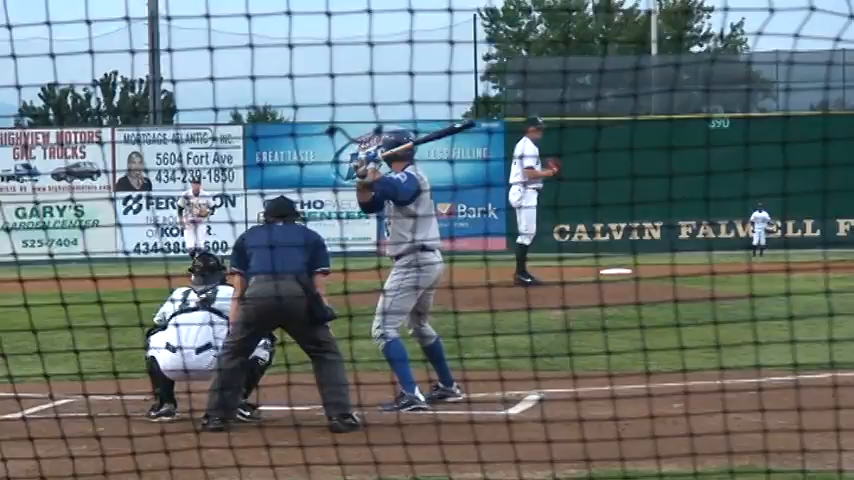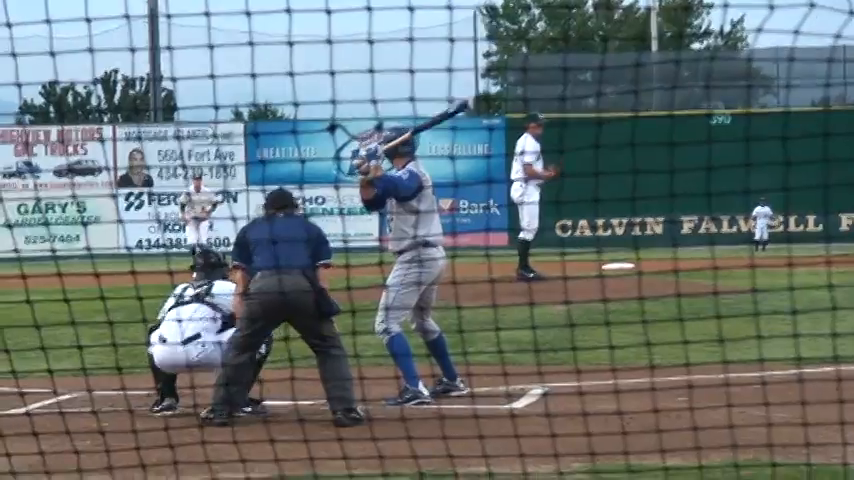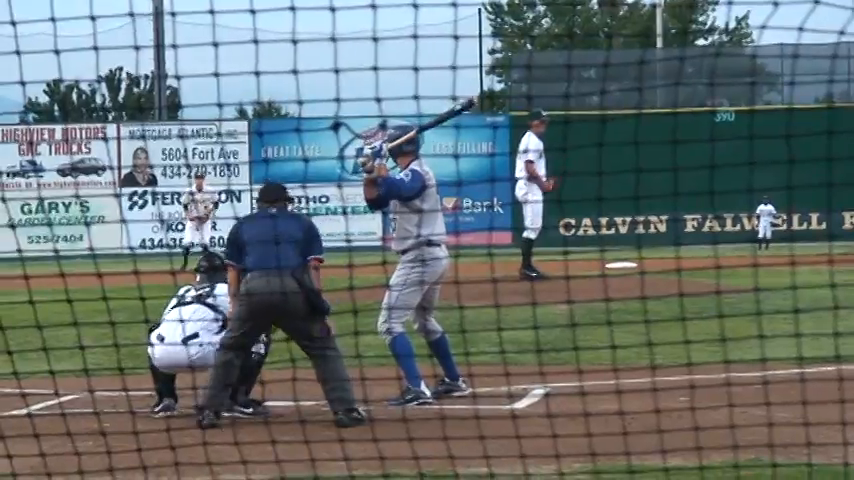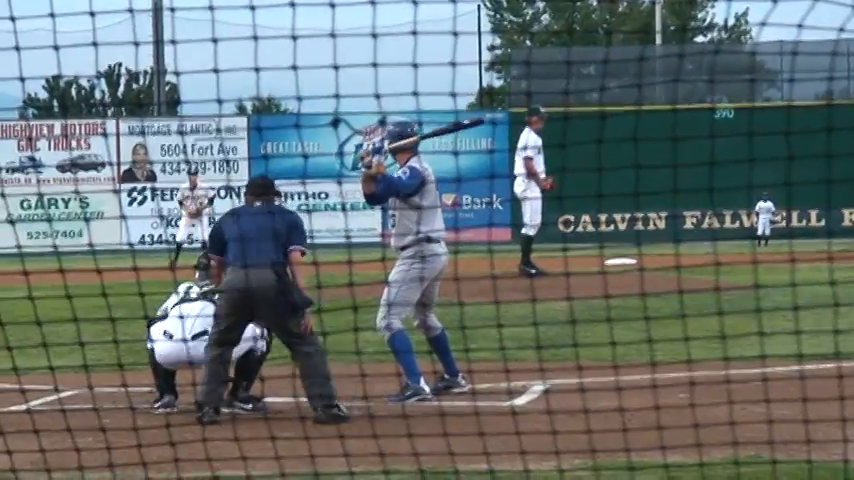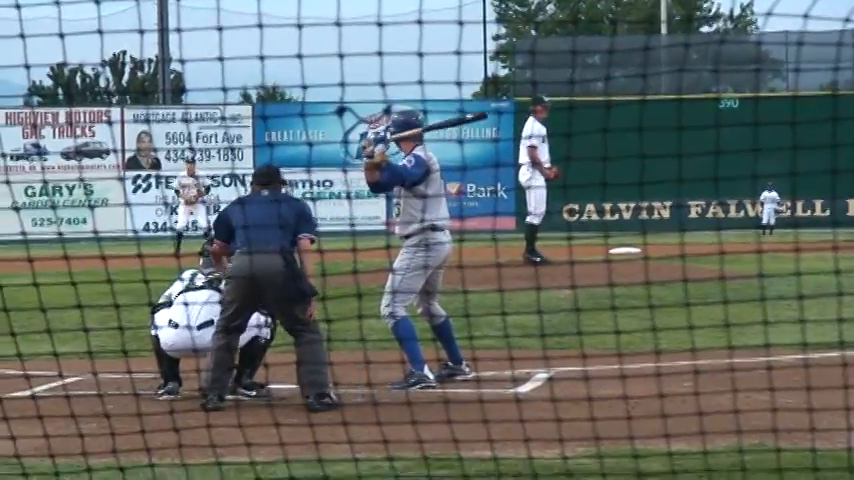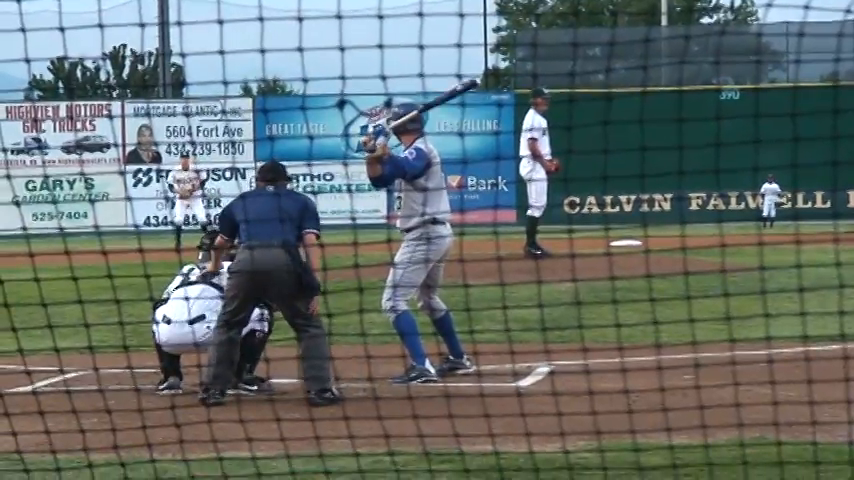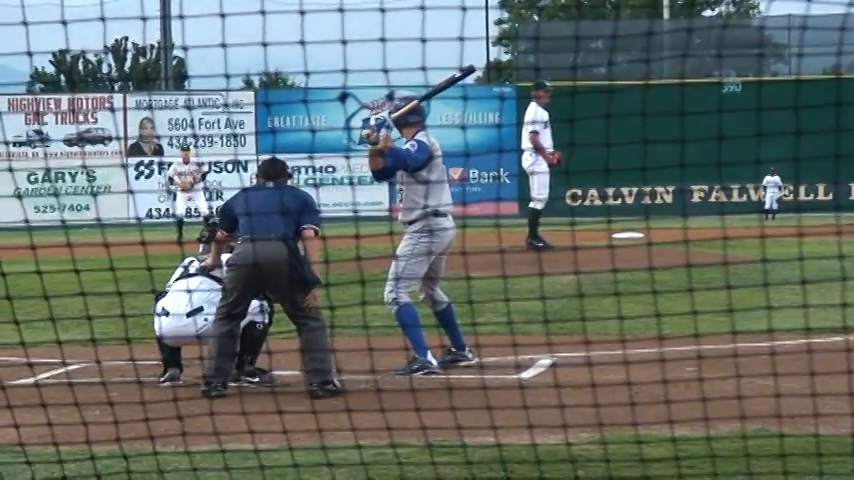
dt=0.2s
person 1, frame 1
left shoulder: (410, 177)
right shoulder: (401, 179)
left elbow: (390, 189)
right elbow: (369, 205)
left wrist: (373, 167)
right wrist: (362, 178)
left hip: (413, 263)
right hip: (426, 261)
left knee: (384, 328)
right knee: (420, 325)
left ankle: (411, 394)
right ankle: (448, 386)
person 1, frame 2
left shoulder: (412, 173)
right shoulder: (404, 176)
left elbow: (392, 188)
right elbow: (372, 202)
left wrist: (374, 165)
right wrist: (365, 176)
left hip: (416, 258)
right hip: (429, 257)
left knee: (386, 323)
right knee: (422, 320)
left ankle: (414, 388)
right ankle: (452, 380)
person 1, frame 3
left shoulder: (416, 173)
right shoulder: (409, 175)
left elbow: (394, 190)
right elbow: (375, 202)
left wrist: (379, 166)
right wrist: (370, 175)
left hip: (419, 258)
right hip: (432, 256)
left knee: (389, 323)
right knee: (424, 320)
left ankle: (416, 389)
right ankle: (454, 380)
person 1, frame 4
left shoulder: (414, 170)
right shoulder: (407, 172)
left elbow: (393, 188)
right elbow: (373, 197)
left wrist: (378, 162)
right wrist: (368, 170)
left hip: (418, 255)
right hip: (431, 252)
left knee: (388, 319)
right knee: (424, 316)
left ankle: (416, 385)
right ankle: (454, 377)
person 1, frame 5
left shoulder: (420, 158)
right shoulder: (413, 160)
left elbow: (400, 177)
right elbow: (377, 185)
left wrist: (381, 151)
right wrist: (370, 159)
left hip: (422, 243)
right hip: (435, 241)
left knee: (392, 307)
right knee: (428, 304)
left ankle: (420, 372)
right ankle: (457, 364)
person 1, frame 6
left shoulder: (420, 150)
right shoulder: (413, 153)
left elbow: (401, 169)
right elbow: (379, 180)
left wrist: (382, 144)
right wrist: (372, 153)
left hip: (424, 236)
right hip: (436, 234)
left knee: (393, 301)
right knee: (428, 298)
left ankle: (421, 366)
right ankle: (458, 358)
person 1, frame 7
left shoulder: (422, 143)
right shoulder: (414, 146)
left elbow: (403, 161)
right elbow: (380, 172)
left wrist: (384, 137)
right wrist: (375, 146)
left hip: (426, 229)
right hip: (438, 227)
left knee: (395, 293)
right knee: (430, 290)
left ankle: (423, 359)
right ankle: (461, 350)
person 2, frame 1
left shoulder: (247, 237)
right shoulder: (311, 236)
left elbow: (239, 288)
right elbow: (318, 286)
left wrist: (234, 329)
right wrist: (323, 317)
left hip: (258, 294)
right hip: (298, 294)
left knee: (232, 352)
right knee: (327, 353)
left ankle: (216, 415)
right ankle: (340, 415)
person 2, frame 2
left shoulder: (249, 230)
right shoulder: (311, 228)
left elbow: (241, 279)
right elbow: (320, 275)
left wrist: (240, 321)
right wrist: (327, 310)
left hip: (262, 290)
right hip: (303, 289)
left knee: (239, 348)
right knee: (331, 348)
left ankle: (221, 410)
right ankle: (345, 410)
person 2, frame 3
left shoulder: (242, 226)
right shoulder: (303, 223)
left elbow: (233, 274)
right elbow: (312, 269)
left wrist: (235, 312)
right wrist: (320, 310)
left hip: (253, 291)
right hip: (293, 290)
left knee: (229, 349)
right knee: (324, 349)
left ankle: (210, 412)
right ankle: (346, 410)
person 2, frame 4
left shoulder: (227, 219)
right shoulder: (288, 217)
left elbow: (216, 265)
right elbow: (296, 261)
left wrist: (221, 287)
right wrist: (302, 304)
left hip: (235, 283)
right hip: (273, 284)
left knee: (219, 345)
right knee: (305, 344)
left ankle: (208, 408)
right ankle: (325, 406)
person 2, frame 5
left shoulder: (235, 207)
right shoulder: (296, 205)
left elbow: (217, 251)
right elbow: (304, 248)
left wrist: (222, 268)
right wrist: (307, 290)
left hip: (242, 269)
right hip: (280, 268)
left knee: (225, 331)
right knee: (307, 331)
left ankle: (212, 394)
right ankle: (317, 394)
person 2, frame 6
left shoulder: (240, 202)
right shoulder: (301, 201)
left elbow: (220, 243)
right elbow: (311, 243)
left wrist: (214, 265)
right wrist: (313, 286)
left hip: (245, 263)
right hip: (284, 263)
left knee: (227, 325)
right knee: (310, 326)
left ankle: (213, 389)
right ankle: (320, 389)
person 2, frame 7
left shoulder: (240, 197)
right shoulder: (301, 197)
left elbow: (221, 237)
right elbow: (309, 237)
left wrist: (214, 259)
right wrist: (311, 281)
left hip: (244, 255)
right hip: (283, 255)
left knee: (226, 317)
right knee: (309, 318)
left ankle: (214, 382)
right ankle: (321, 381)
person 3, frame 1
left shoulder: (523, 144)
right shoulder: (529, 146)
right elbow: (530, 173)
left wrist: (545, 170)
right wrist: (549, 173)
left hip: (523, 192)
right hip: (525, 192)
left knee: (526, 233)
right knee: (527, 233)
left ankle: (521, 271)
right ankle: (520, 273)
person 3, frame 2
left shoulder: (525, 140)
right shoulder: (530, 142)
right elbow: (528, 170)
left wrist: (544, 172)
right wrist: (547, 174)
left hip: (526, 188)
right hip: (527, 188)
left knee: (529, 228)
right knee: (529, 228)
left ankle: (524, 267)
right ankle: (522, 269)
person 3, frame 3
left shoulder: (531, 139)
right shoulder: (533, 140)
right elbow: (530, 168)
left wrist: (544, 182)
right wrist: (543, 184)
left hip: (531, 187)
right hip: (531, 187)
left knee: (533, 227)
right knee: (533, 227)
left ankle: (527, 265)
right ankle: (525, 268)
person 3, frame 4
left shoulder: (530, 135)
right shoulder: (531, 136)
right elbow: (528, 165)
left wrist: (543, 179)
right wrist: (541, 182)
left hip: (530, 184)
right hip: (530, 184)
left knee: (532, 223)
right knee: (532, 223)
left ankle: (526, 262)
right ankle: (524, 264)
person 3, frame 5
left shoulder: (535, 125)
right shoulder: (535, 125)
right elbow: (532, 153)
left wrist: (547, 169)
right wrist: (545, 171)
left hip: (535, 172)
right hip: (534, 173)
left knee: (537, 212)
right knee: (536, 212)
left ankle: (531, 250)
right ankle: (529, 252)
person 3, frame 6
left shoulder: (537, 117)
right shoulder: (534, 117)
right elbow: (532, 146)
left wrist: (548, 161)
right wrist: (545, 164)
left hip: (537, 165)
right hip: (535, 165)
left knee: (538, 205)
right knee: (537, 205)
left ankle: (532, 243)
right ankle: (530, 245)
person 3, frame 7
left shoulder: (539, 110)
right shoulder: (535, 111)
right elbow: (533, 139)
left wrist: (550, 153)
right wrist: (547, 157)
left hip: (539, 158)
right hip: (537, 158)
left knee: (540, 198)
right knee: (539, 198)
left ankle: (534, 236)
right ankle: (532, 237)
person 4, frame 1
left shoulder: (178, 293)
right shoulder: (230, 293)
left elbow: (159, 323)
left hip: (170, 365)
right hip: (210, 362)
left knee: (154, 337)
right knee: (264, 343)
left ankle: (164, 404)
right ankle: (238, 402)
person 4, frame 2
left shoulder: (180, 289)
right shoulder: (229, 288)
left elbow: (161, 321)
left hip: (164, 356)
right hip: (203, 351)
left knee: (156, 334)
left ankle: (166, 398)
person 4, frame 3
left shoulder: (183, 291)
right shoulder: (229, 291)
left hip: (162, 356)
right hip: (201, 351)
left knee: (155, 335)
right knee: (259, 336)
left ankle: (165, 399)
right ankle: (238, 401)
person 4, frame 4
left shoulder: (182, 288)
left elbow: (160, 317)
left hip: (166, 353)
right hip: (207, 349)
left knee: (155, 328)
right knee: (260, 333)
left ankle: (166, 396)
right ankle: (239, 396)
person 4, frame 5
left shoulder: (186, 276)
left elbow: (163, 304)
left hip: (171, 342)
right hip: (211, 338)
left knee: (159, 314)
right knee: (265, 321)
left ankle: (170, 383)
right ankle: (242, 384)
person 4, frame 6
left shoulder: (186, 270)
right shoulder: (230, 268)
left elbow: (166, 300)
left hip: (167, 338)
right hip: (205, 333)
left knee: (160, 309)
right knee: (261, 313)
left ankle: (170, 377)
right ankle: (243, 378)
person 4, frame 7
left shoulder: (186, 263)
right shoulder: (230, 260)
left elbow: (168, 292)
left hip: (167, 330)
right hip: (204, 326)
left knee: (162, 302)
right knee: (261, 305)
left ankle: (171, 369)
right ankle: (244, 371)
